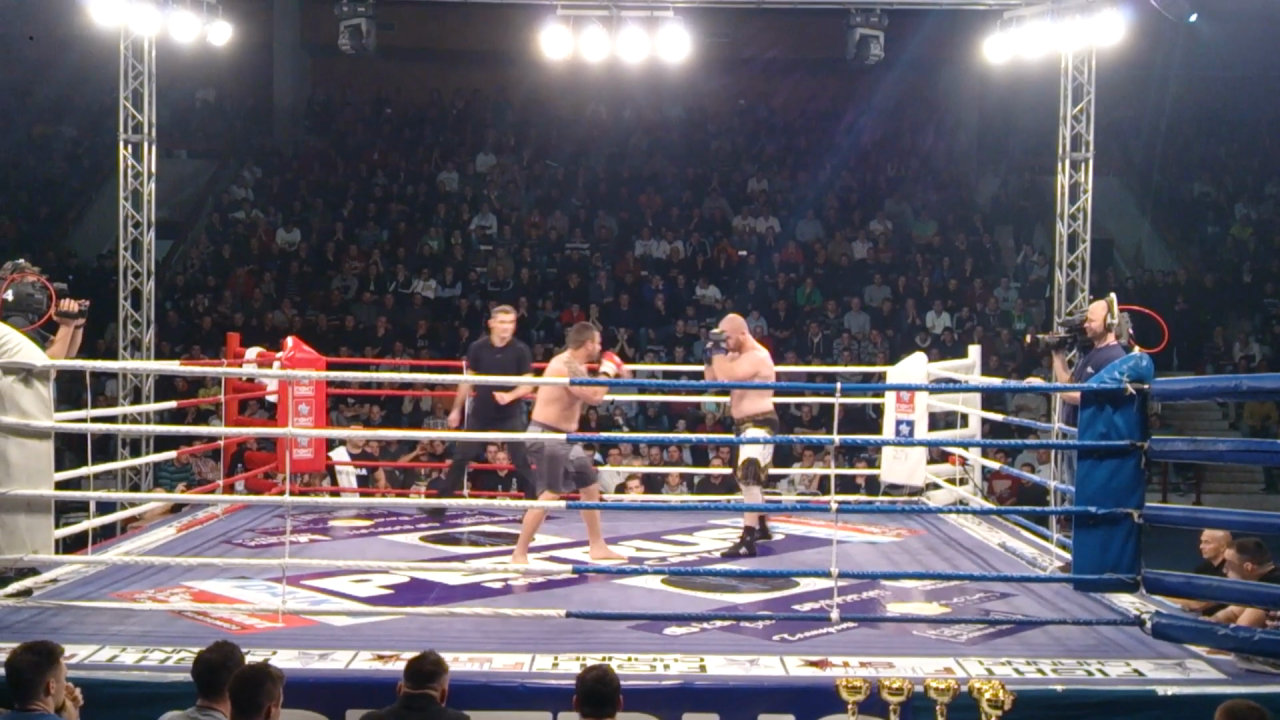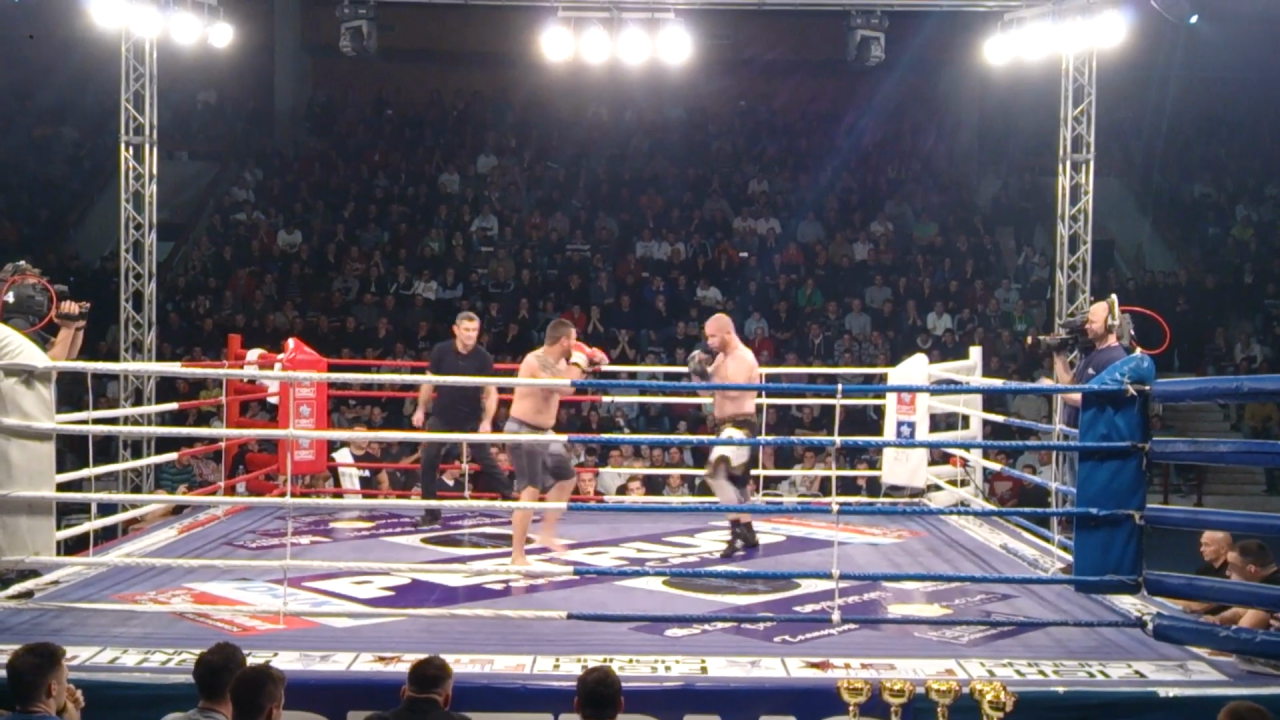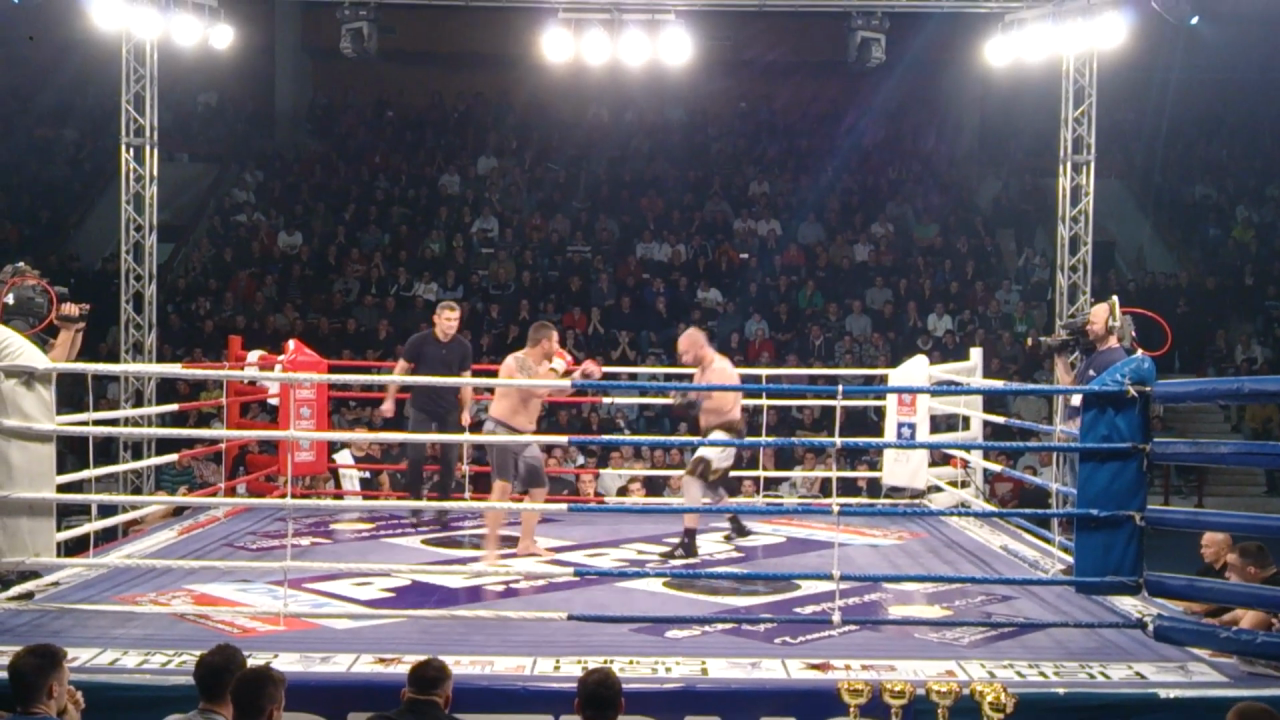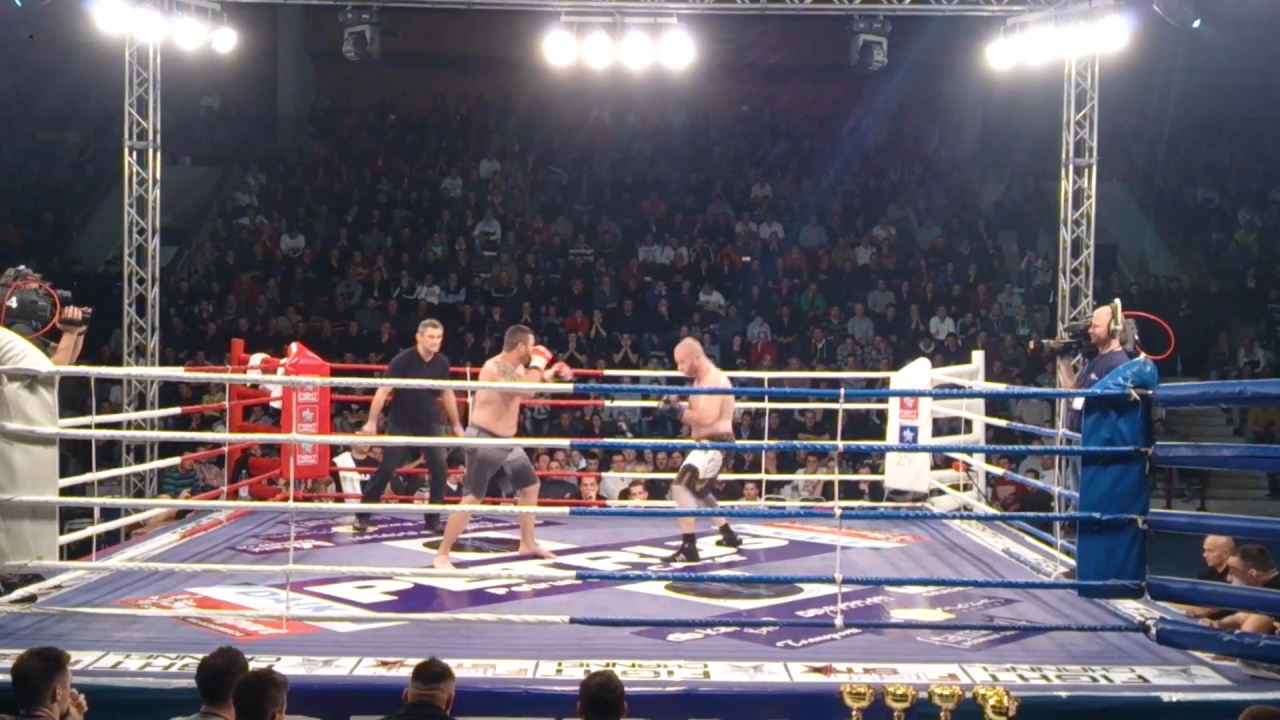
dt=0.2s
person 1, frame 1
left shoulder: (26, 329)
left elbow: (67, 353)
right elbow: (48, 364)
left wrist: (75, 324)
right wrist: (65, 324)
left hip: (34, 430)
left knee: (30, 492)
person 1, frame 2
left shoulder: (24, 334)
left elbow: (66, 358)
right elbow: (49, 366)
left wrist: (75, 326)
right wrist: (66, 328)
left hip: (34, 431)
left knee: (29, 499)
person 1, frame 3
left shoulder: (23, 335)
left elbow: (65, 359)
right elbow: (49, 368)
left wrist: (75, 328)
right wrist: (66, 329)
left hip: (34, 433)
left knee: (29, 500)
person 1, frame 4
left shoulder: (25, 337)
left elbow: (66, 362)
right elbow: (52, 371)
left wrist: (77, 331)
right wrist: (69, 333)
left hip: (36, 437)
left knee: (32, 503)
person 2, frame 1
left shoulder: (578, 365)
right shoulder: (565, 365)
left elbow: (592, 391)
right elbow: (593, 396)
left wrist: (611, 372)
right wrist: (607, 370)
left hip: (565, 438)
right hip: (545, 437)
left knee: (591, 487)
right knee: (550, 495)
left ankle: (598, 546)
right ankle: (520, 552)
person 2, frame 2
left shoulder: (558, 360)
right shoulder: (537, 360)
left elbow: (573, 383)
right elbow: (566, 388)
left wrist: (588, 365)
right wrist: (578, 360)
left hip: (544, 433)
right hip: (523, 433)
left knee: (566, 479)
right knee: (531, 491)
left ankle: (547, 533)
right ankle: (518, 556)
person 2, frame 3
left shoulder: (543, 365)
right shoulder: (517, 361)
left elbow: (559, 391)
right elbow: (538, 390)
left wrist: (580, 374)
right wrist: (557, 367)
left hip: (524, 436)
right hip: (500, 432)
left knee: (539, 487)
right knee: (503, 486)
left ankle: (527, 542)
right ankle: (491, 547)
person 2, frame 4
left shoulder: (517, 368)
right shoulder: (497, 366)
left elbow: (528, 388)
right elbow: (526, 390)
left wrist: (551, 374)
right wrist: (538, 363)
left hip: (505, 442)
right hip: (483, 440)
left knee: (530, 486)
right knee: (472, 498)
left ankle: (528, 543)
right ankle: (442, 554)
person 3, frame 1
left shoulder: (757, 356)
right shoulder: (735, 354)
left elbow: (728, 377)
right elbow: (712, 378)
left wrist: (718, 350)
right wrist: (711, 352)
left hip: (760, 424)
right hip: (745, 424)
left knee: (748, 477)
right knee: (752, 477)
left ankle: (748, 541)
right ankle: (760, 526)
person 3, frame 2
left shoulder: (742, 358)
right shoulder: (723, 357)
left elbow: (733, 390)
right elbow: (704, 390)
left wrist: (707, 375)
right wrist: (698, 369)
left hip: (739, 425)
right hip: (729, 425)
left knee: (716, 474)
right knee: (735, 481)
left ankle: (739, 531)
right ankle: (746, 533)
person 3, frame 3
left shoulder: (720, 368)
right shoulder: (702, 369)
left elbow: (725, 404)
right elbow: (698, 399)
left wrist: (695, 403)
right wrist: (686, 397)
left hip: (726, 432)
right hip: (716, 431)
left knee: (692, 478)
right knee: (708, 481)
left ankle: (688, 543)
right ankle: (737, 526)
person 3, frame 4
left shoulder: (713, 380)
right shoulder: (701, 379)
left elbow: (706, 417)
right elbow: (696, 413)
left wrist: (678, 411)
right wrist: (676, 405)
left hip: (716, 443)
right hip: (707, 443)
left knee: (681, 486)
right knee: (697, 490)
left ankle: (688, 547)
right ankle: (728, 535)
person 4, frame 1
left shoulder: (521, 351)
right shoulder: (478, 348)
left elbow: (528, 385)
right elbow: (468, 380)
left wrist: (510, 396)
right wrist: (457, 409)
left hip: (509, 415)
right hip: (480, 413)
left knee: (520, 461)
right knee: (461, 457)
person 4, frame 2
left shoulder: (483, 357)
right shoulder: (440, 351)
left elbow: (491, 392)
right elbow: (429, 382)
left wrist: (487, 421)
right wrist: (420, 410)
left hip: (471, 419)
right hip: (442, 416)
left knee: (487, 462)
right knee: (428, 460)
right ankle: (431, 511)
person 4, frame 3
left shoulder: (463, 346)
right shoulder: (419, 341)
left elbow: (466, 380)
right elbow: (400, 370)
left wrist: (466, 410)
right wrist: (389, 399)
left hip: (449, 409)
right hip: (421, 407)
left knee: (449, 458)
right knee: (416, 455)
right ankle: (415, 502)
person 4, frame 4
left shoulder: (442, 363)
right shoulder: (403, 360)
left elbow: (447, 395)
right elbow: (383, 391)
left wrist: (456, 424)
right wrist: (372, 421)
left hip: (428, 423)
right hip: (401, 422)
left knee: (440, 468)
right knee: (386, 469)
left ankle: (432, 518)
right ankle: (363, 514)
